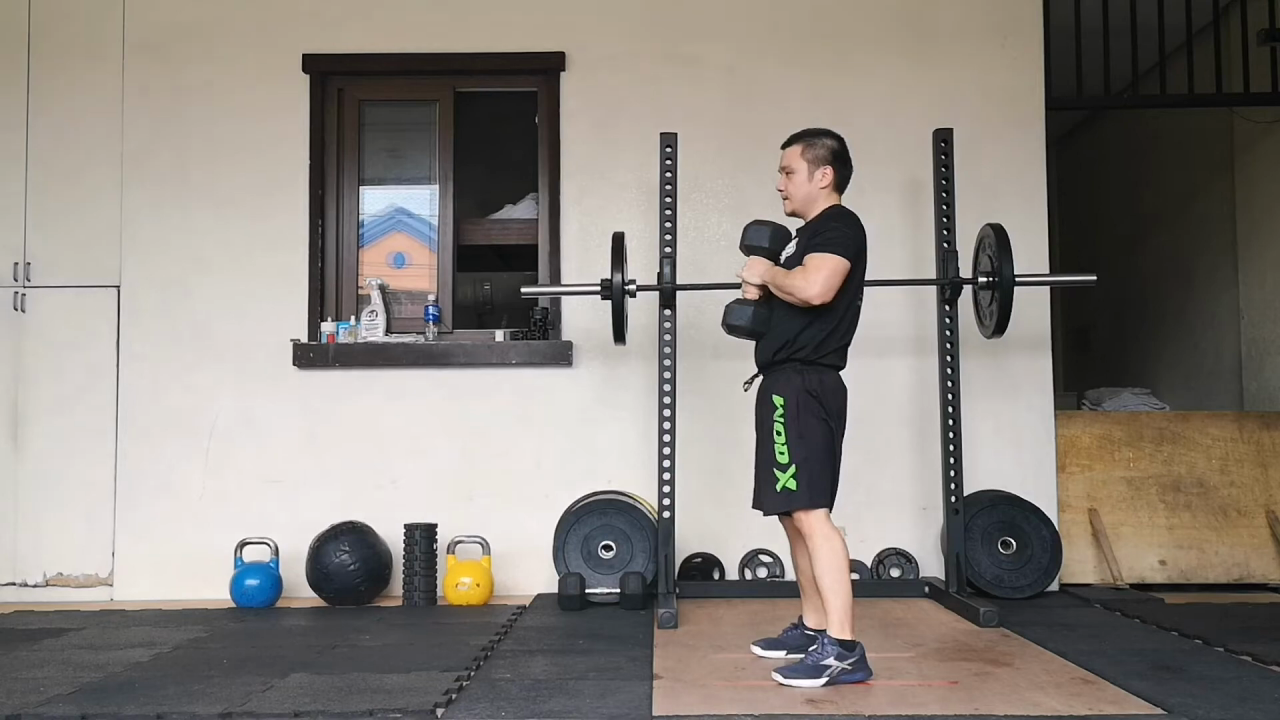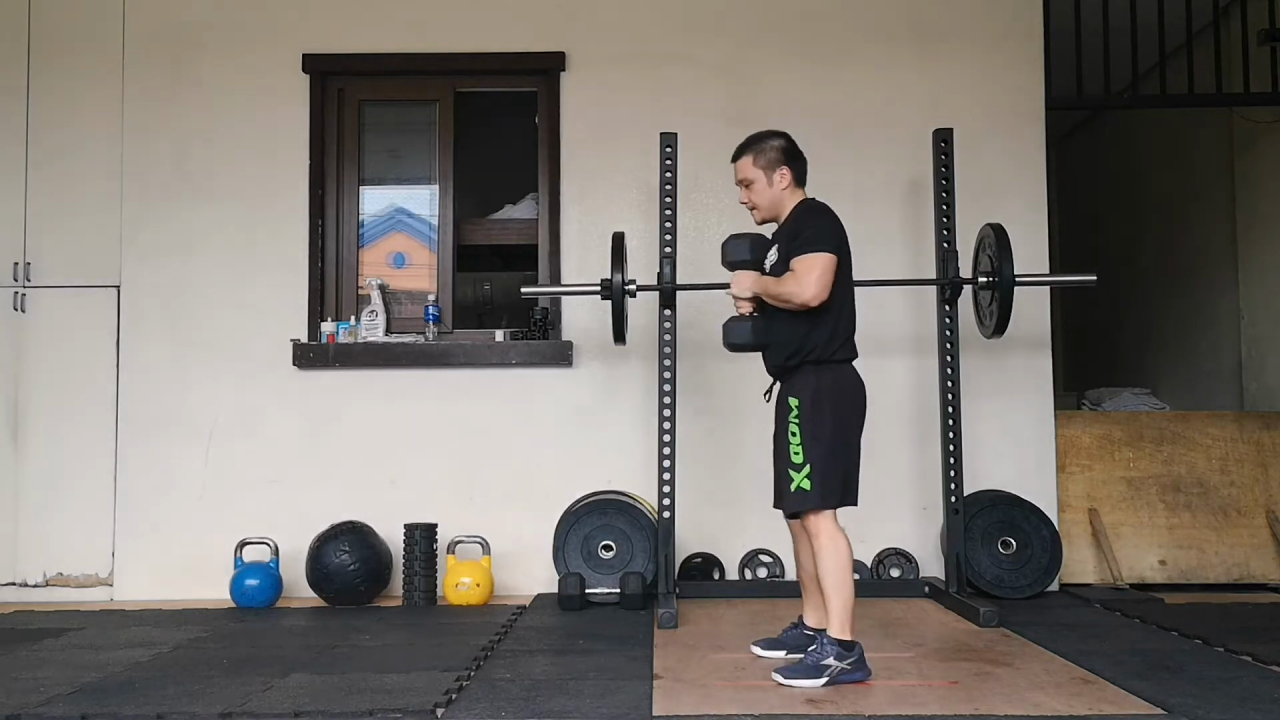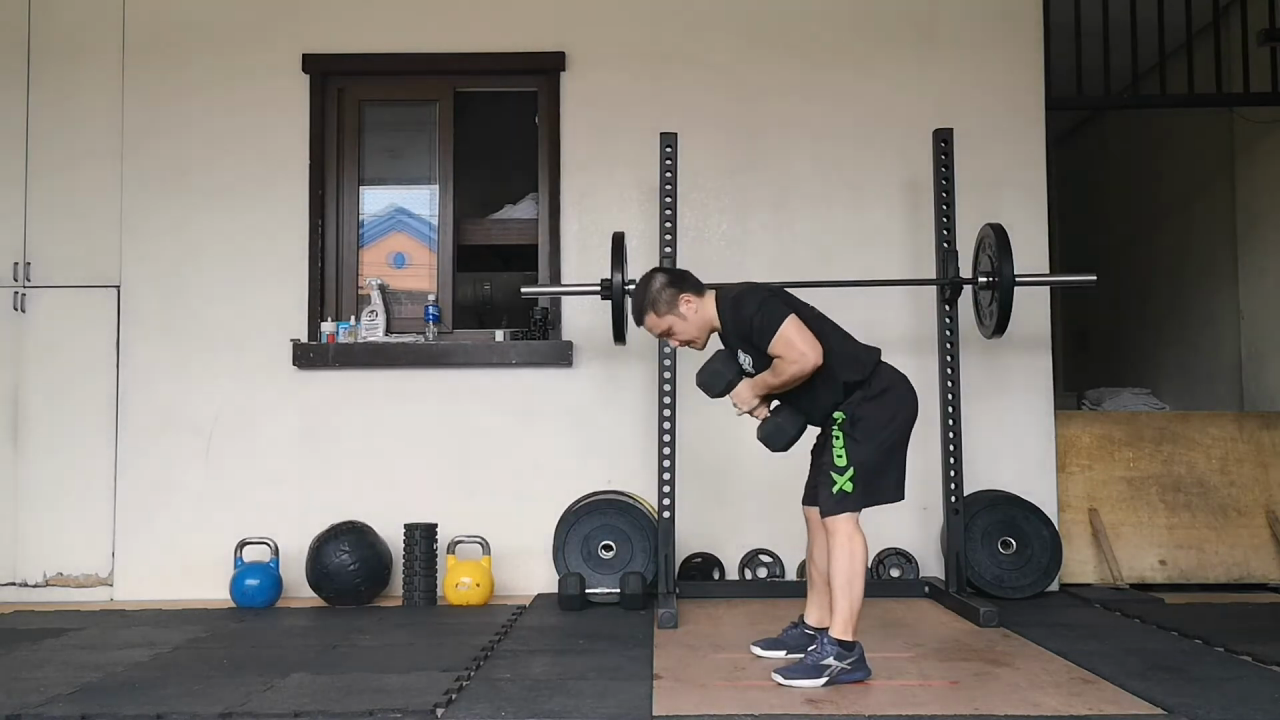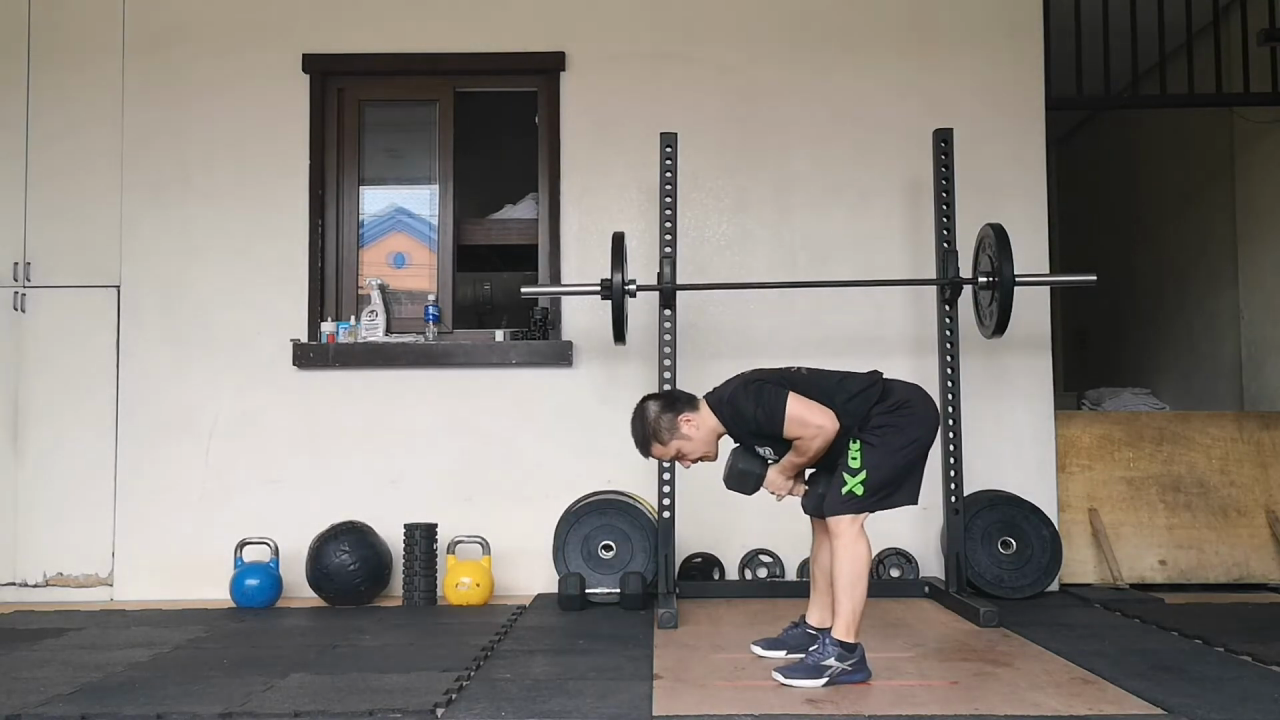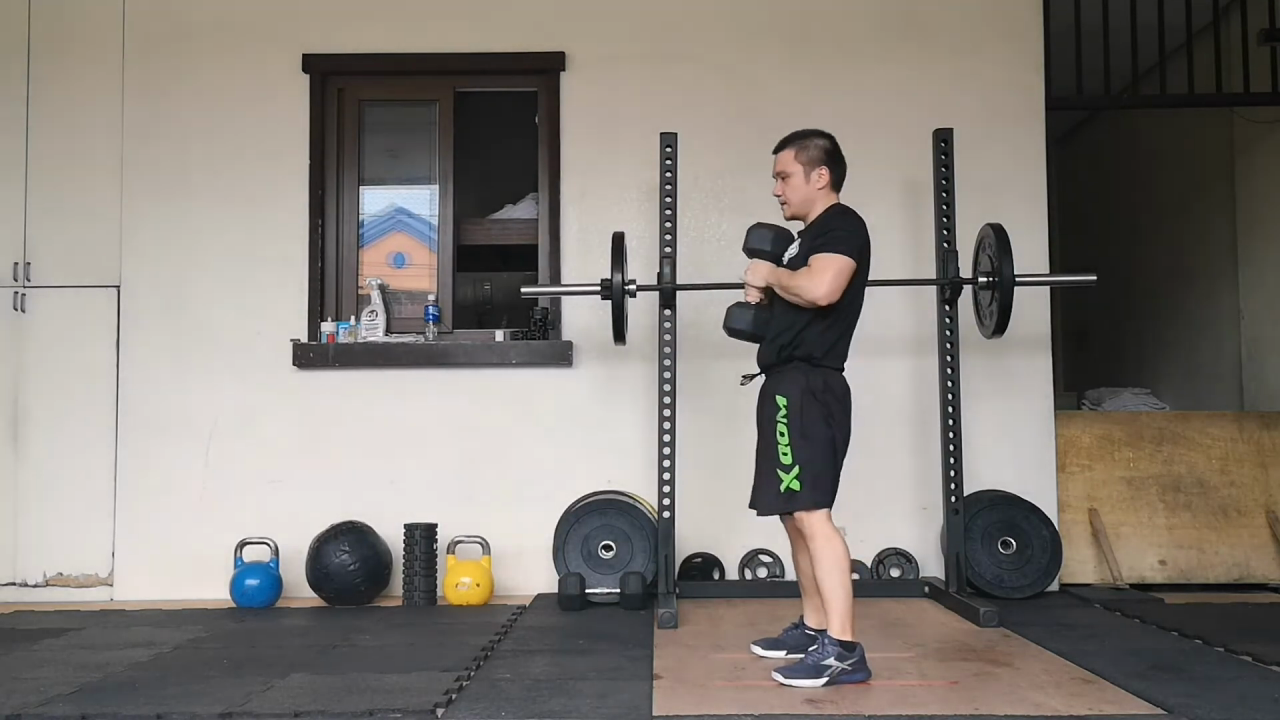
dt=1s
person 1, frame 1
left shoulder: (839, 225)
right shoulder: (808, 233)
left elbow: (814, 289)
left wrist: (765, 272)
right wrist: (760, 288)
left hip: (804, 385)
right hip: (784, 385)
left knee: (809, 513)
right knee: (794, 513)
left ankle: (843, 649)
right ankle: (813, 627)
person 1, frame 2
left shoulder: (814, 219)
right shoulder: (787, 232)
left elbow: (809, 290)
left wrist: (755, 282)
right wrist: (752, 298)
left hip: (820, 386)
right hip: (800, 388)
left knee: (817, 514)
right knee: (801, 515)
left ankle: (842, 649)
right ankle: (813, 627)
person 1, frame 3
left shoulder: (746, 304)
right shoulder: (731, 322)
left elbow: (806, 356)
left wrist: (756, 388)
right wrist: (758, 398)
left hip: (873, 401)
right hip: (850, 409)
left knee: (839, 516)
right knee: (818, 513)
left ankle: (842, 651)
right ankle: (813, 628)
person 1, frame 4
left shoulder: (744, 401)
right shoulder: (733, 410)
left elbow: (822, 425)
right elbow: (798, 433)
left wrist: (784, 472)
right wrist: (793, 477)
left hip: (899, 415)
right hip: (881, 421)
left knee: (843, 518)
right knee: (825, 516)
left ankle: (843, 652)
right ankle: (816, 628)
person 1, frame 5
left shoulder: (841, 224)
right shoulder: (813, 233)
left elbow: (821, 289)
left wrist: (769, 274)
right wrist: (765, 290)
left hip: (806, 386)
right hip: (789, 386)
left knee: (809, 514)
right knee: (797, 516)
left ankle: (843, 650)
right ankle: (814, 629)
